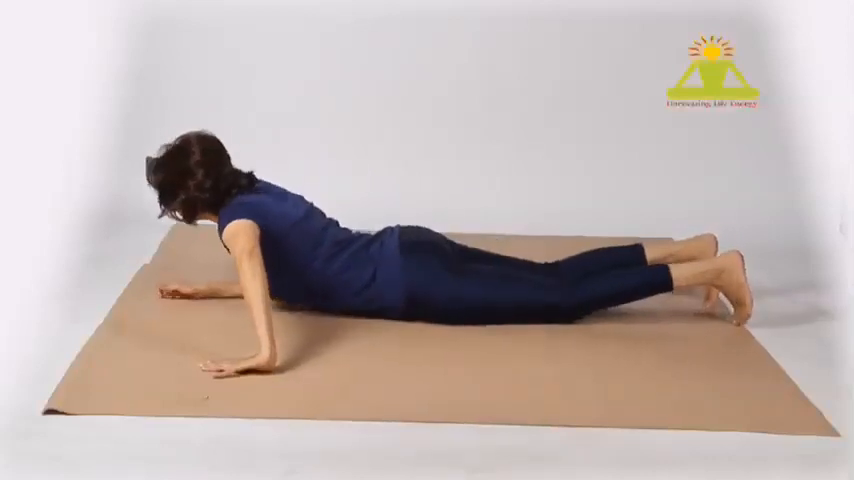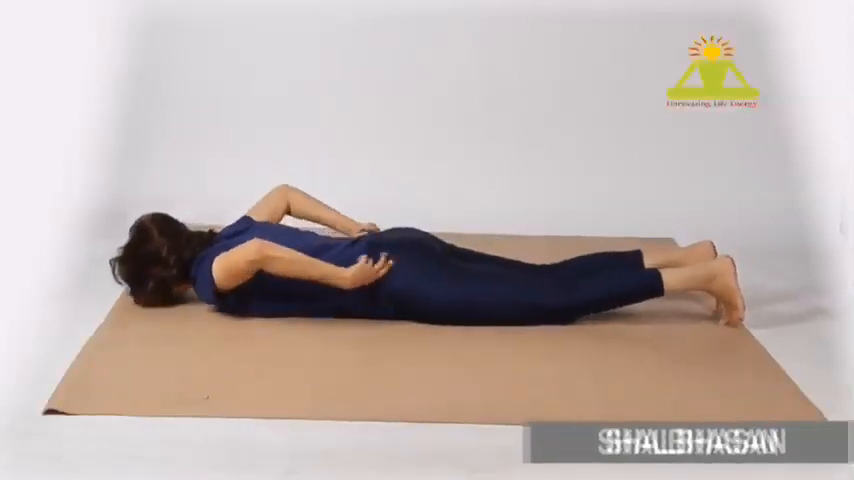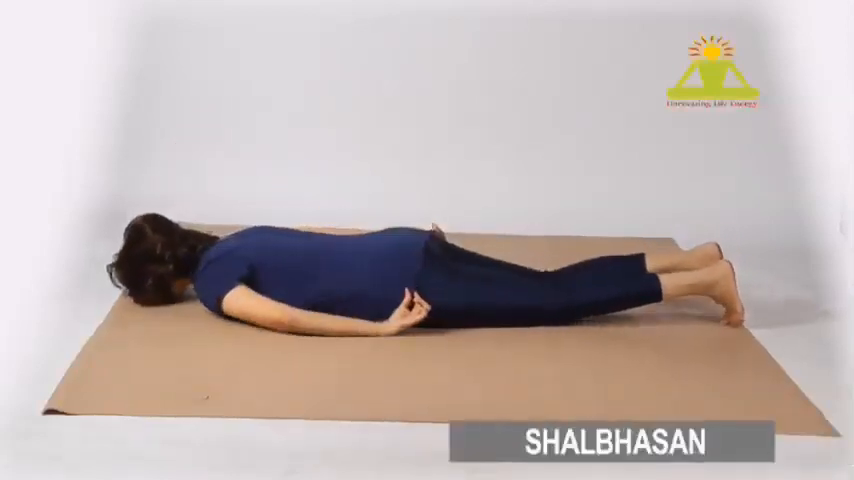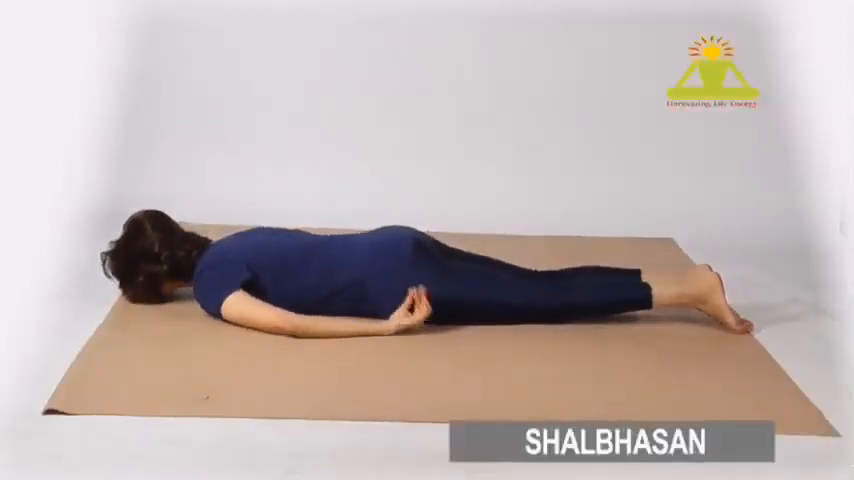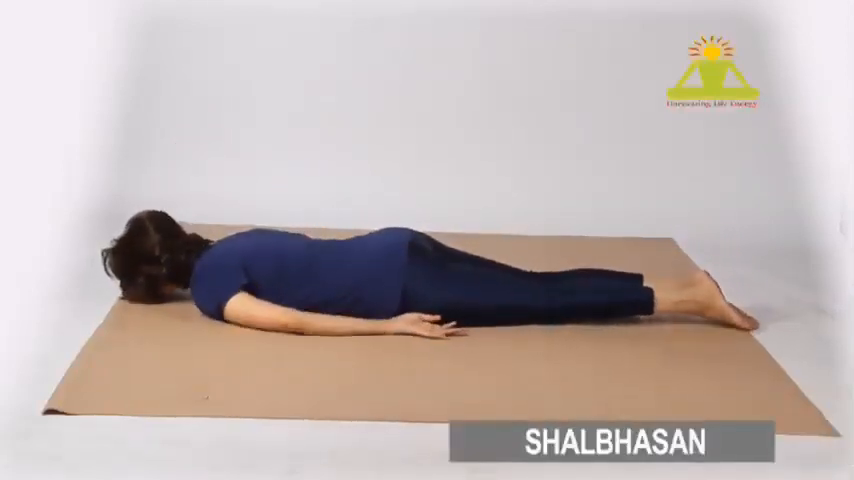
dt=1s
person 1, frame 1
left shoulder: (234, 218)
right shoulder: (262, 193)
left elbow: (251, 262)
right elbow: (281, 278)
left wrist: (264, 353)
right wrist: (203, 291)
left hip: (412, 286)
right hip: (411, 248)
left knee: (562, 297)
right knee: (555, 276)
left ankle: (711, 270)
right ankle: (689, 248)
person 1, frame 2
left shoulder: (212, 278)
right shoulder: (227, 237)
left elbow: (259, 254)
right elbow: (284, 193)
left wrist: (344, 277)
left hip: (404, 288)
right hip: (399, 249)
left knee: (554, 300)
right knee: (550, 280)
left ankle: (706, 277)
right ankle: (690, 256)
person 1, frame 3
left shoulder: (212, 282)
right shoulder: (235, 242)
left elbow: (286, 318)
left wrist: (383, 328)
left hip: (403, 289)
right hip: (407, 247)
left knee: (556, 302)
right knee: (549, 283)
left ankle: (705, 279)
right ankle: (690, 258)
person 1, frame 4
left shoulder: (209, 284)
right shoulder: (227, 247)
left elbow: (289, 324)
left wrist: (386, 327)
left hip: (393, 278)
right hip: (398, 248)
left knee: (546, 300)
right knee: (541, 285)
left ankle: (689, 292)
right ankle: (678, 279)
person 1, frame 5
left shoulder: (207, 287)
right shoulder: (225, 247)
left elbow: (289, 320)
left wrist: (386, 326)
left hip: (397, 287)
right hip: (399, 249)
left knee: (544, 303)
right knee: (544, 288)
left ankle: (691, 300)
right ankle: (675, 285)
